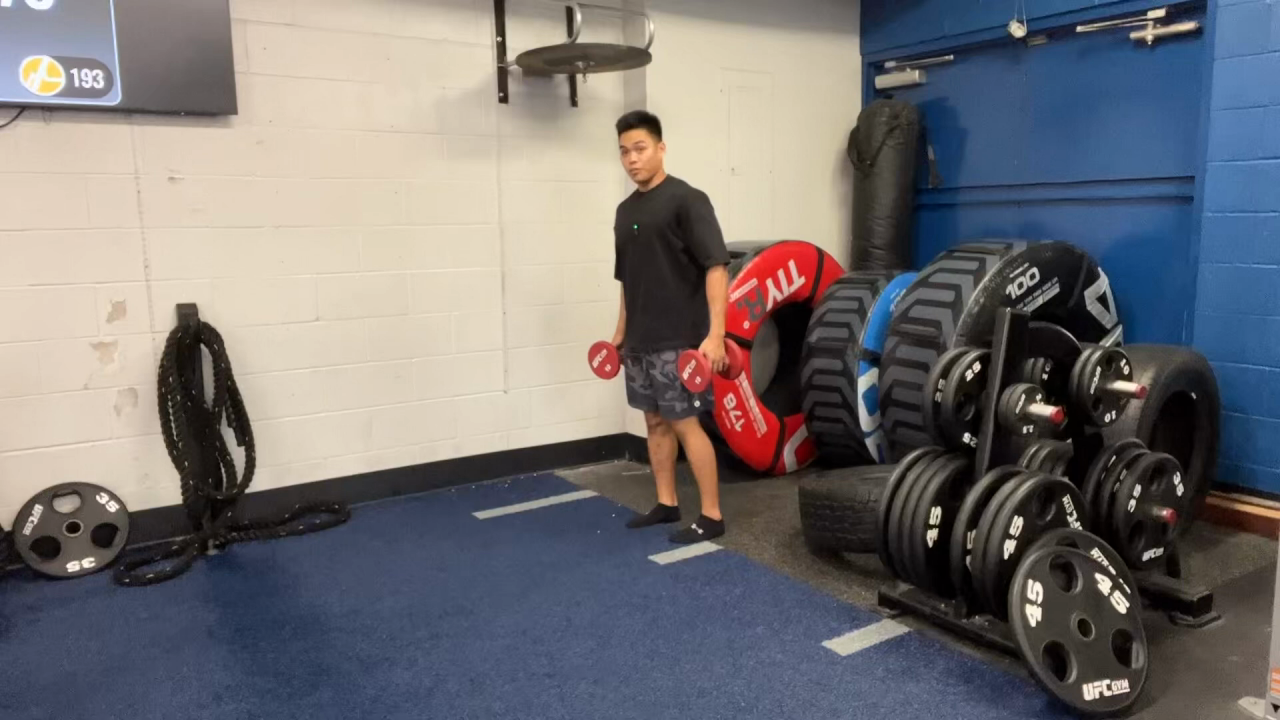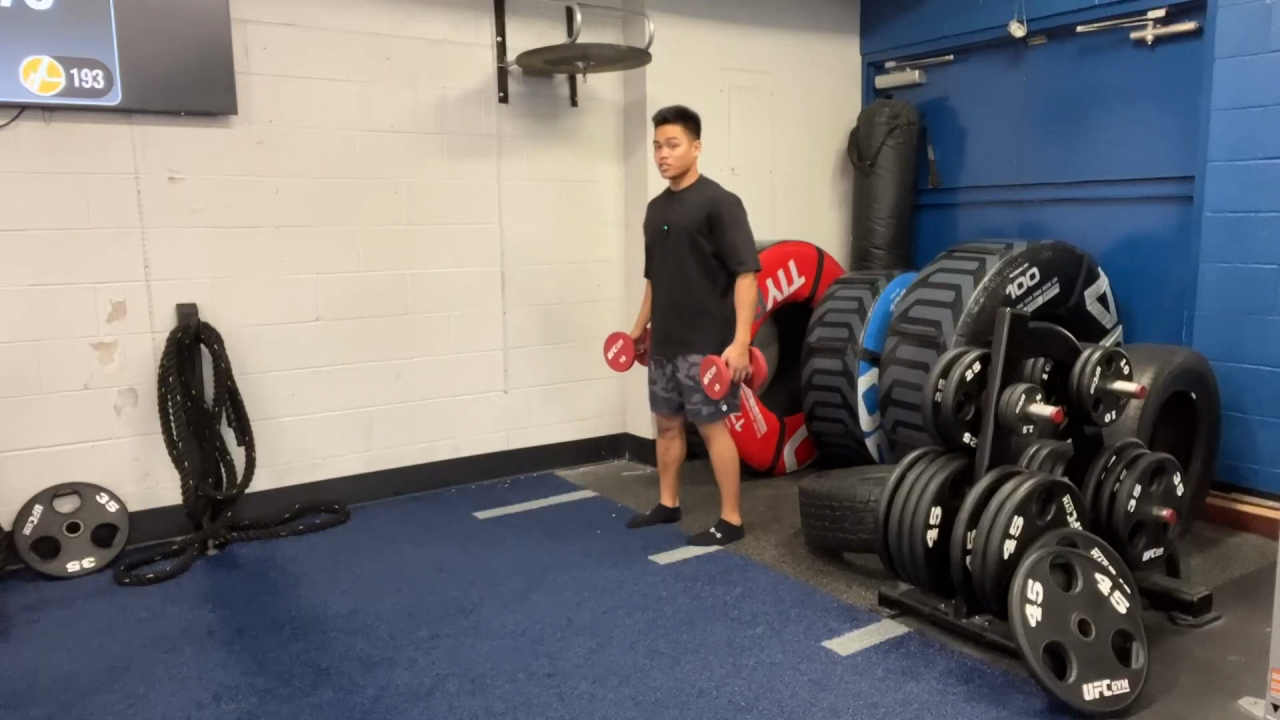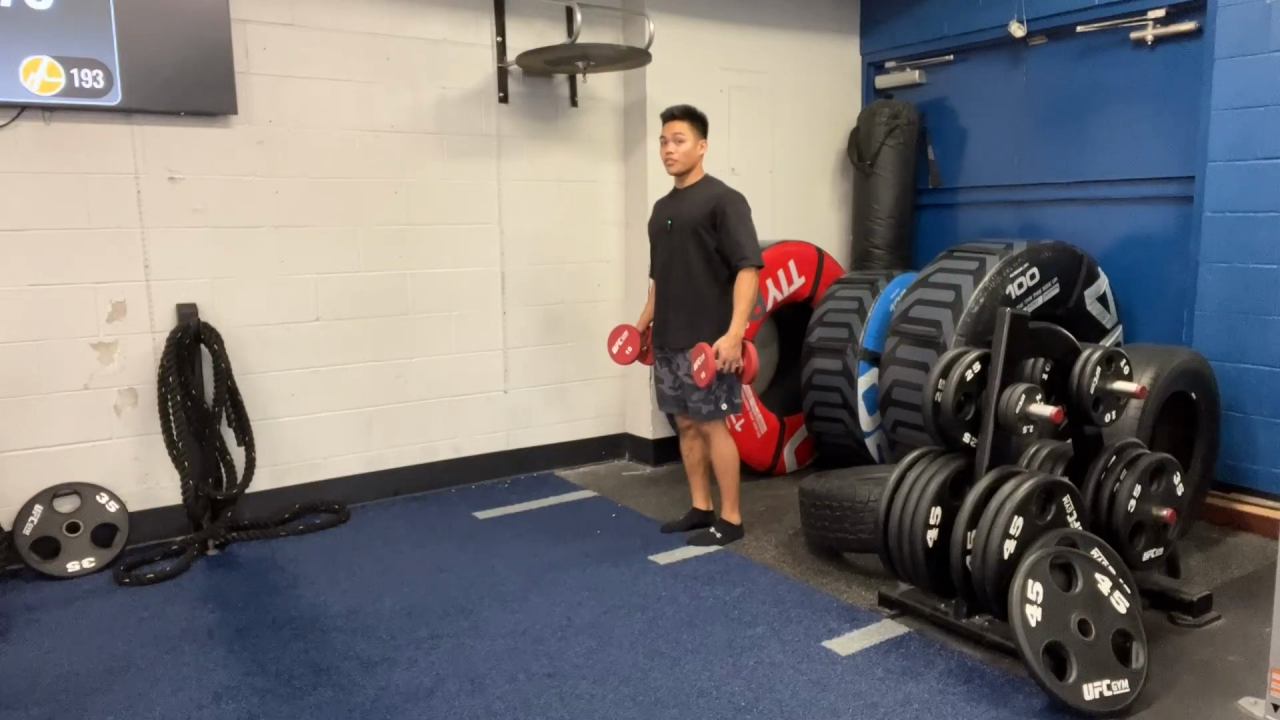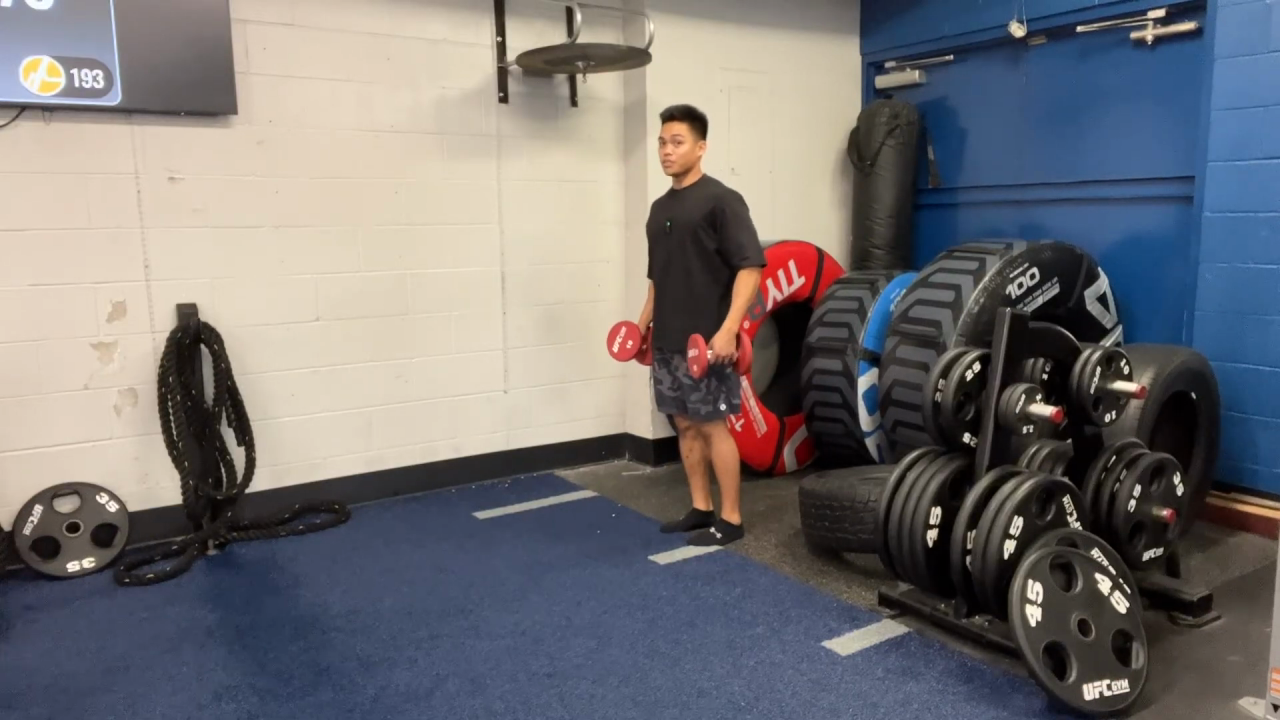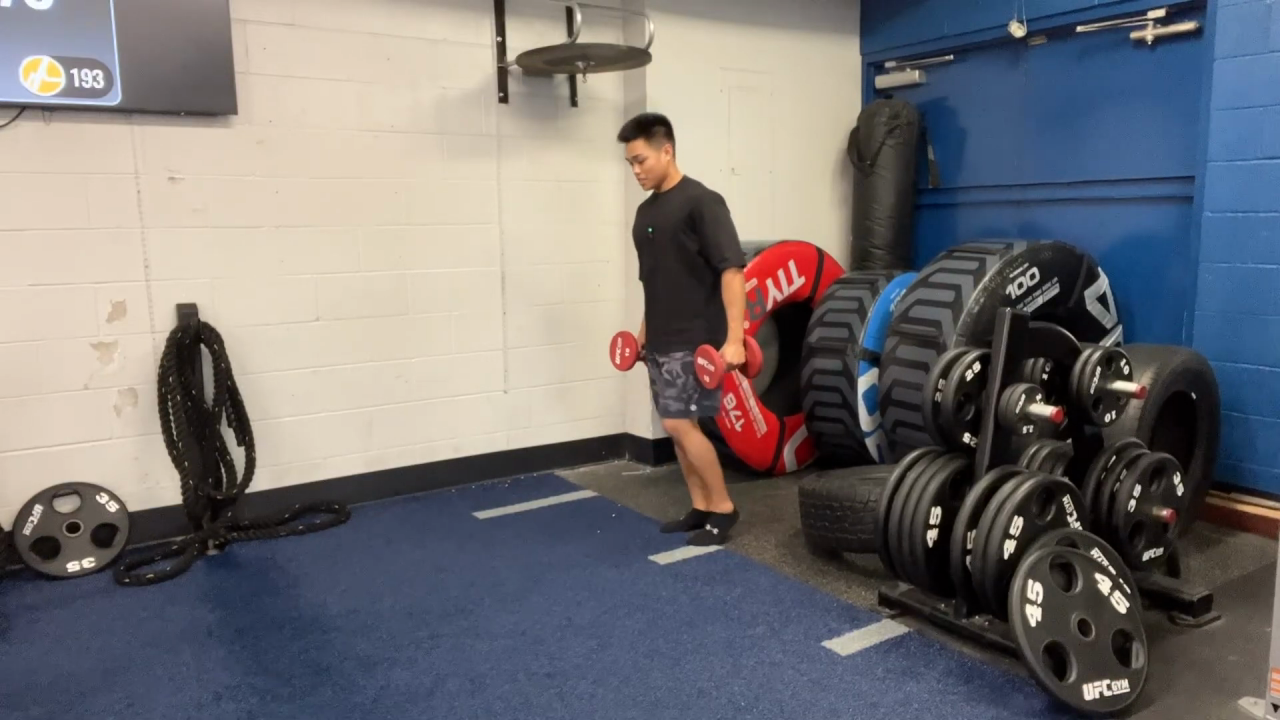
dt=1s
person 1, frame 1
left shoulder: (687, 199)
right shoulder: (626, 210)
left elbow: (716, 267)
left wrist: (715, 333)
right wrist: (620, 331)
left hip: (678, 340)
right hip: (641, 340)
left knee: (684, 423)
right knee: (655, 420)
left ankle: (711, 515)
right ankle: (666, 504)
person 1, frame 2
left shoulder: (718, 203)
right shoulder: (656, 208)
left elbow: (746, 273)
left wrist: (740, 341)
right wrist: (640, 326)
left hip: (706, 345)
right hip: (664, 343)
left knee: (711, 426)
right knee: (666, 423)
left ankle: (731, 520)
right ankle: (668, 503)
person 1, frame 3
left shoulder: (723, 200)
right shoulder: (662, 207)
left elbow: (748, 267)
left wrist: (735, 332)
right wrist: (643, 324)
left hip: (707, 341)
right hip: (668, 340)
left knee: (712, 425)
right knee: (686, 424)
left ankle: (731, 519)
right ankle: (700, 509)
person 1, frame 4
left shoulder: (721, 200)
right shoulder: (660, 207)
left elbow: (750, 267)
left wrist: (728, 330)
right wrist: (643, 323)
left hip: (706, 342)
right hip: (667, 341)
left knee: (713, 426)
right knee: (685, 424)
left ankle: (730, 519)
right ankle: (700, 509)
person 1, frame 5
left shoulder: (701, 201)
right shoulder: (646, 211)
left elbow: (732, 269)
left wrist: (734, 338)
right wrist: (644, 330)
left hip: (695, 339)
right hip: (663, 339)
left knee: (679, 425)
right knee: (681, 424)
left ankle: (723, 509)
right ankle: (701, 510)
